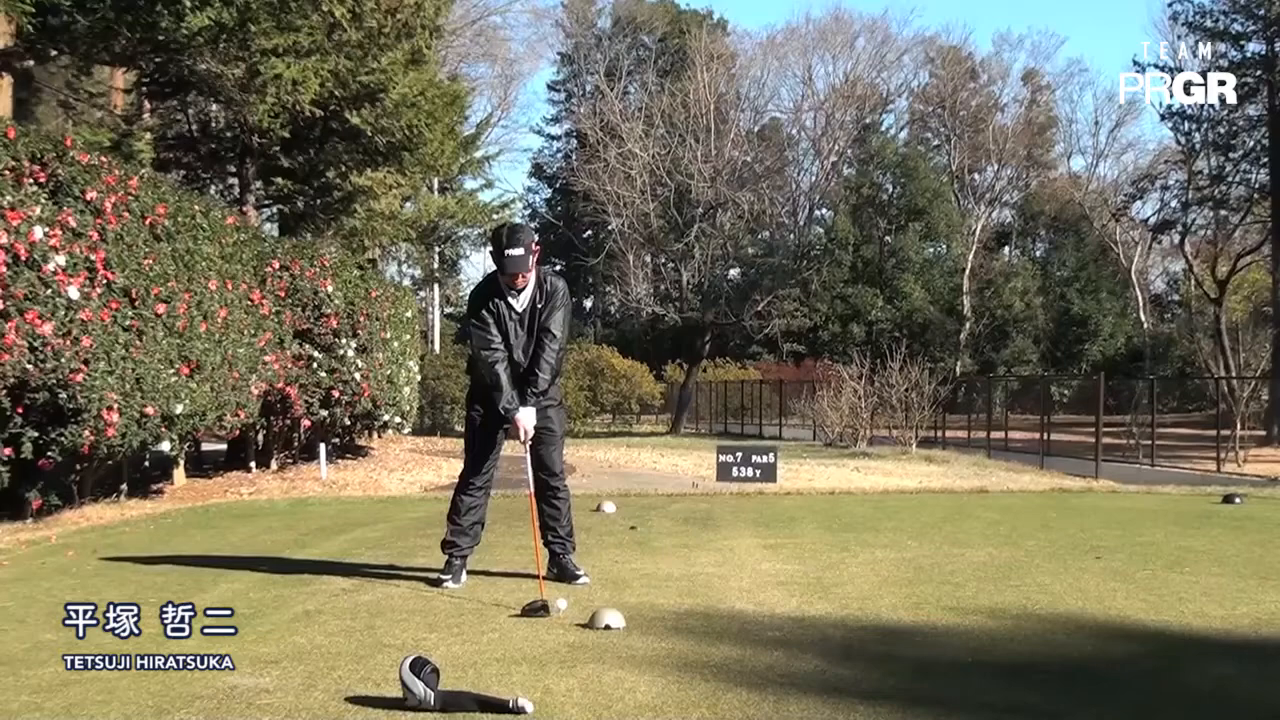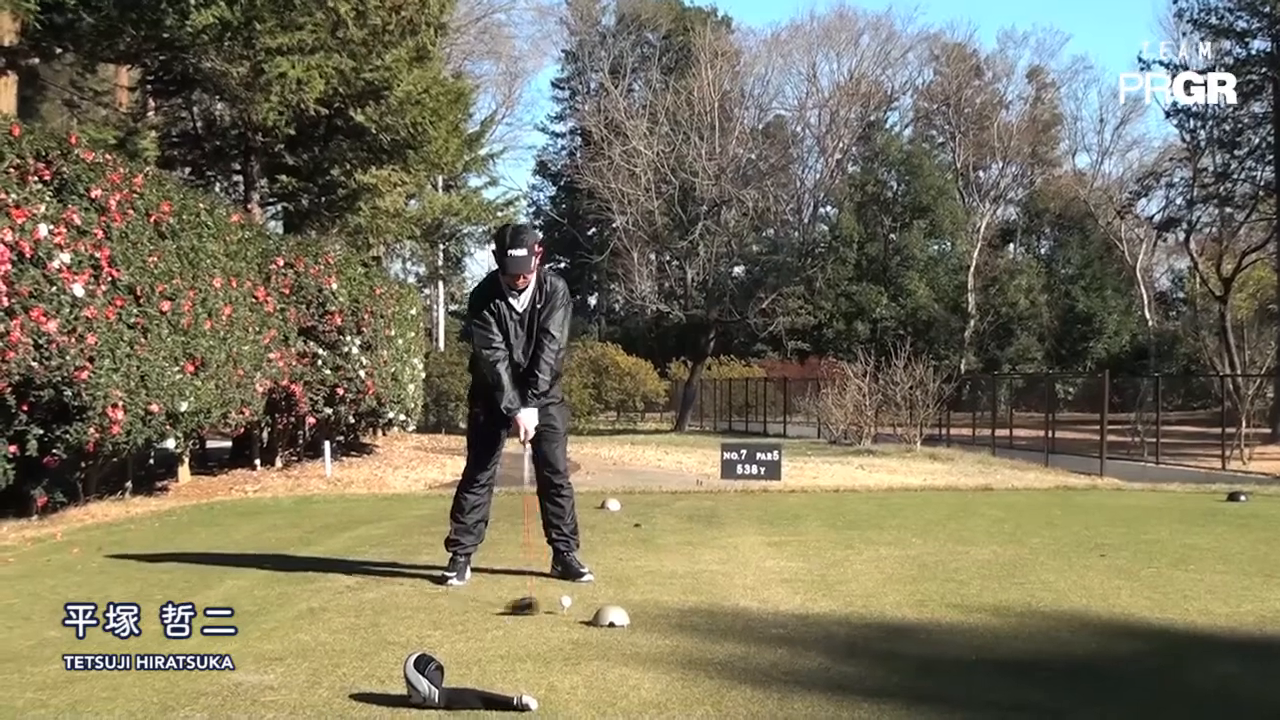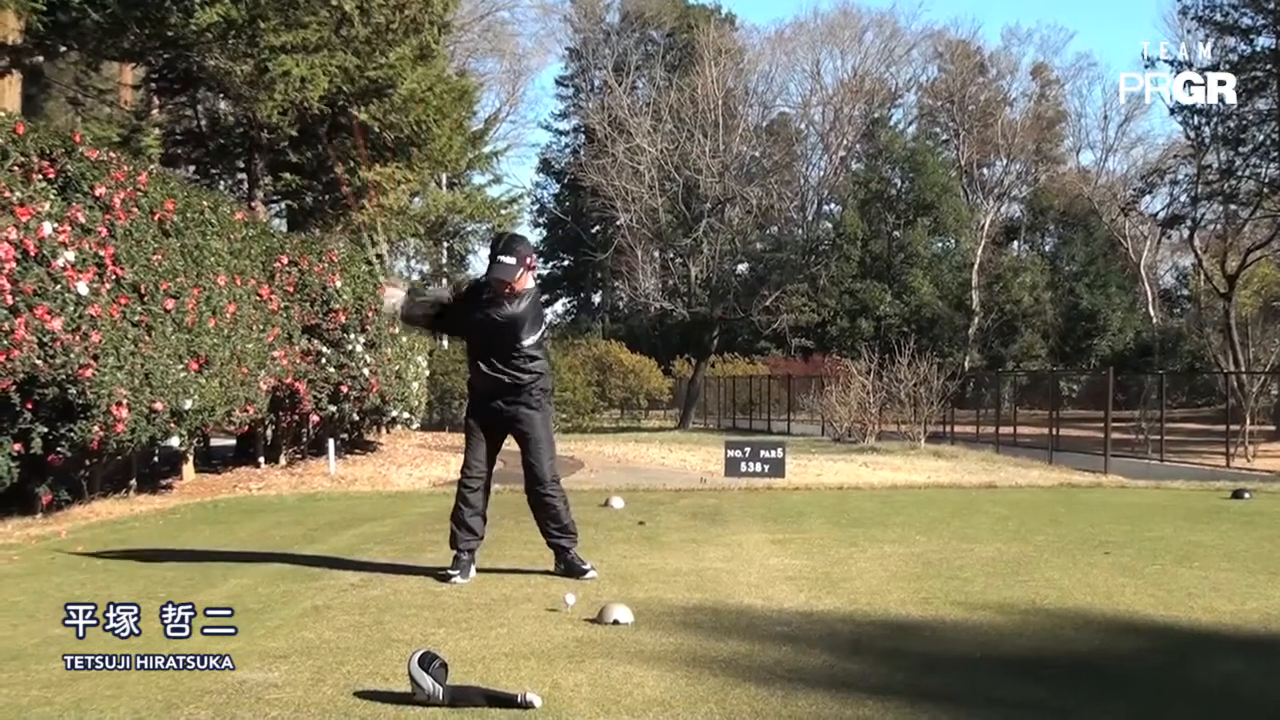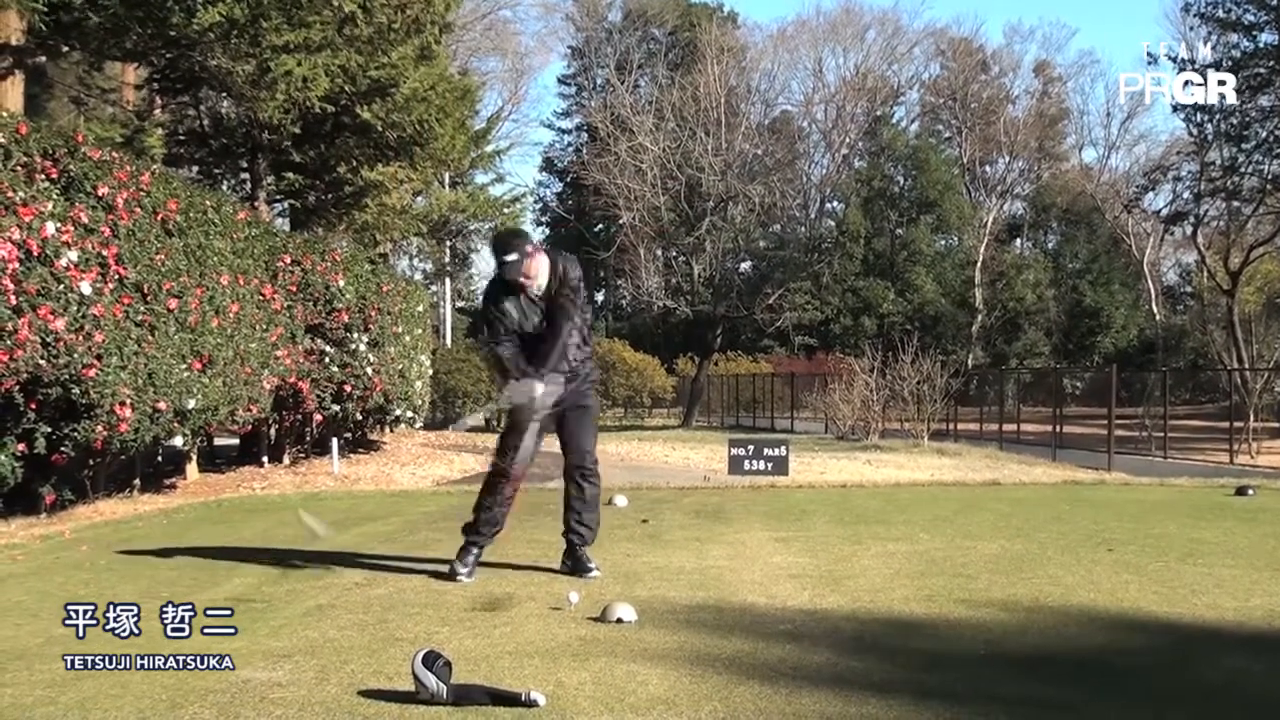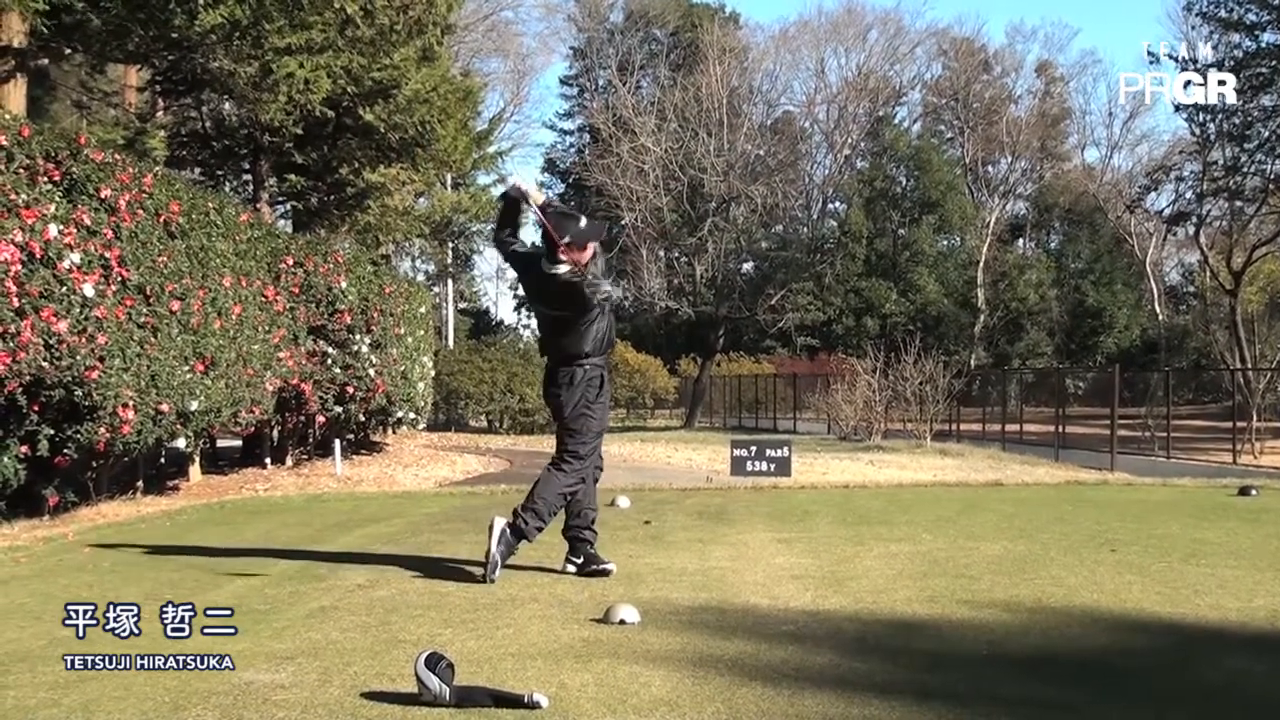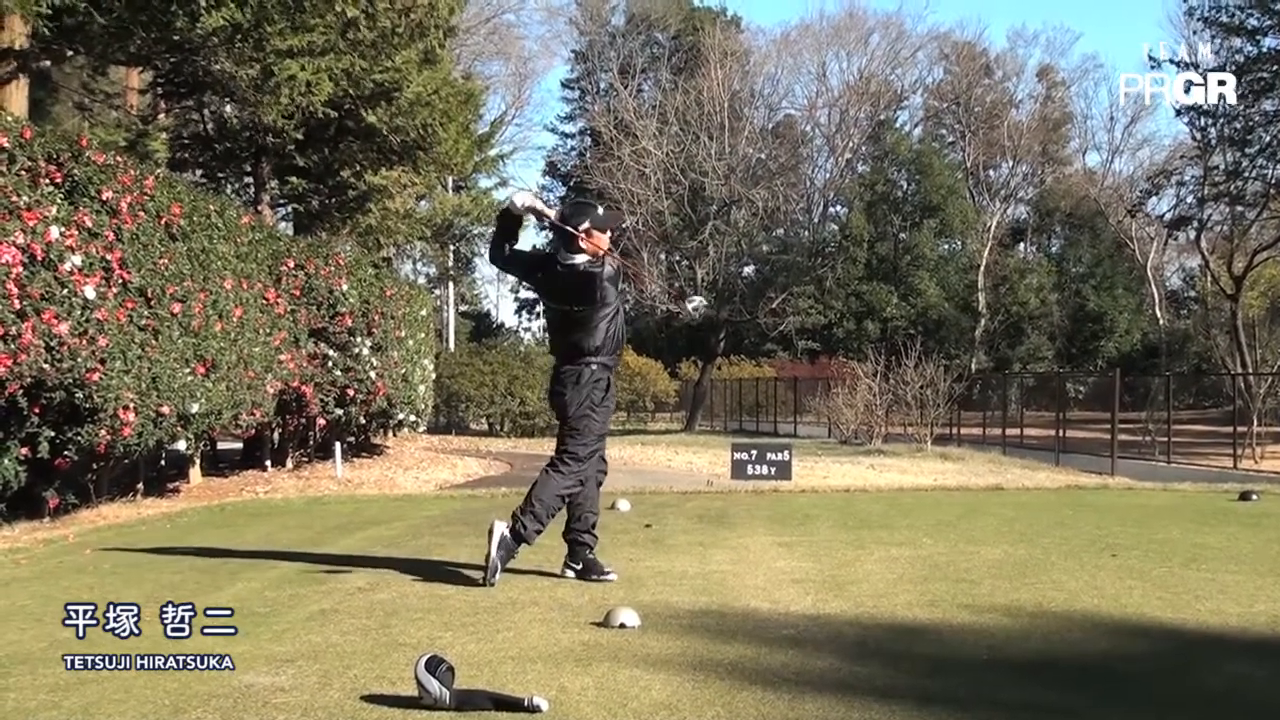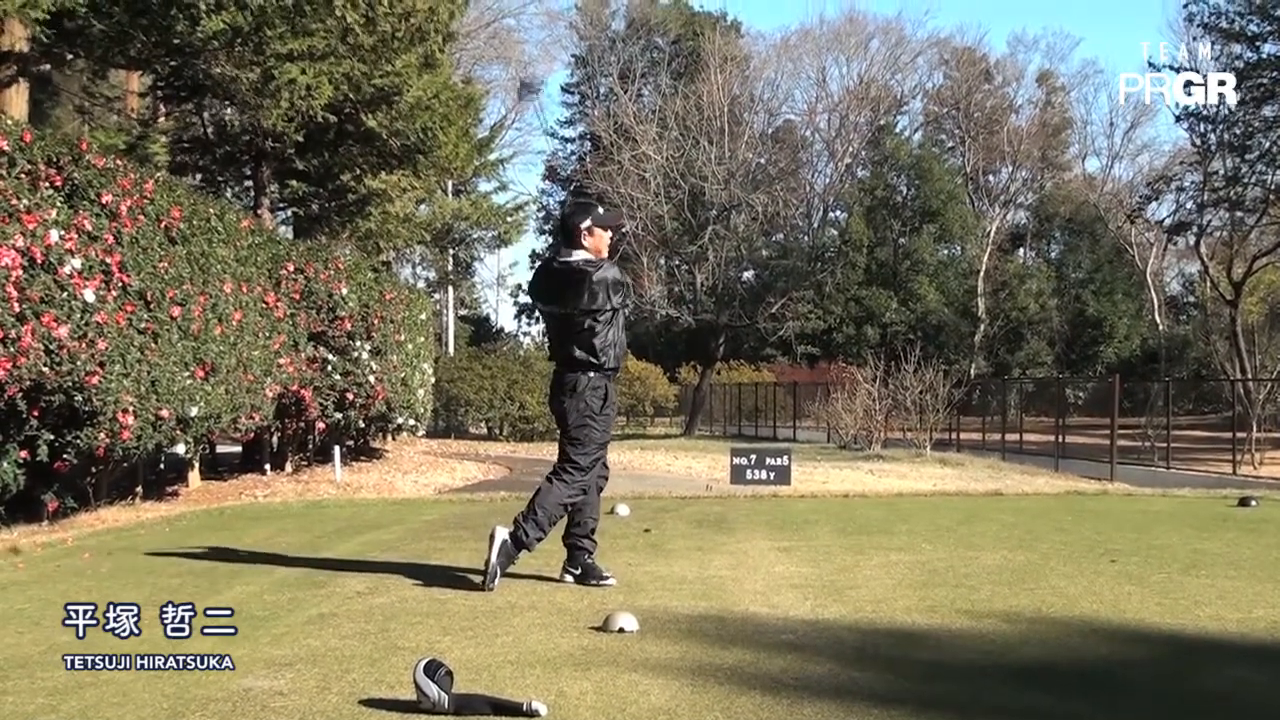
dt=0.5s
person 1, frame 1
left shoulder: (554, 289)
right shoulder: (483, 296)
left elbow: (550, 350)
right elbow: (490, 358)
left wrist: (529, 403)
right wrist: (512, 408)
left hip: (542, 395)
right hip: (492, 396)
left knee: (552, 476)
right knee: (476, 475)
left ankle: (561, 556)
right ankle: (456, 556)
person 1, frame 2
left shoulder: (555, 291)
right shoulder: (484, 296)
left elbow: (550, 351)
right elbow: (492, 357)
left wrist: (531, 405)
right wrist: (513, 406)
left hip: (543, 394)
right hip: (494, 395)
left knee: (555, 474)
right knee: (478, 473)
left ankle: (565, 554)
right ankle: (460, 555)
person 1, frame 3
left shoulder: (518, 309)
right shoulder: (489, 287)
left elbow: (455, 321)
right elbow: (452, 301)
left wrist: (407, 307)
right wrist: (410, 299)
left hip: (526, 398)
right hip: (486, 397)
left knee: (542, 478)
right knee: (474, 475)
left ankle: (566, 552)
right ankle: (464, 553)
person 1, frame 4
left shoulder: (565, 269)
right shoulder: (500, 295)
left elbow: (565, 328)
right elbow: (501, 347)
left wrist: (549, 376)
right wrist: (523, 382)
left hip: (577, 382)
right hip: (531, 387)
left knee: (583, 468)
right knee: (510, 466)
left ankle: (576, 550)
right ankle: (472, 544)
person 1, frame 5
left shoulder: (532, 266)
right shoulder: (584, 286)
left elbow: (505, 238)
right elbow: (591, 254)
left wrist: (514, 198)
right wrist: (542, 203)
left hip: (569, 374)
right hip: (583, 379)
left knee: (586, 463)
right knee: (573, 462)
left ankle: (580, 550)
right ankle: (515, 531)
person 1, frame 6
left shoulder: (547, 267)
right shoulder: (604, 275)
left elbow: (500, 255)
right elbow: (598, 256)
left wrist: (514, 211)
right wrist: (551, 214)
left hip: (571, 374)
right hip: (590, 379)
left knee: (590, 465)
right knee: (570, 462)
left ankle: (580, 554)
right ankle: (513, 535)
person 1, frame 7
left shoulder: (547, 275)
right shoulder: (604, 276)
right elbow: (622, 292)
left hip: (570, 380)
right hip: (590, 385)
left knee: (591, 472)
right knee: (575, 471)
left ankle: (579, 559)
right ankle: (514, 541)
